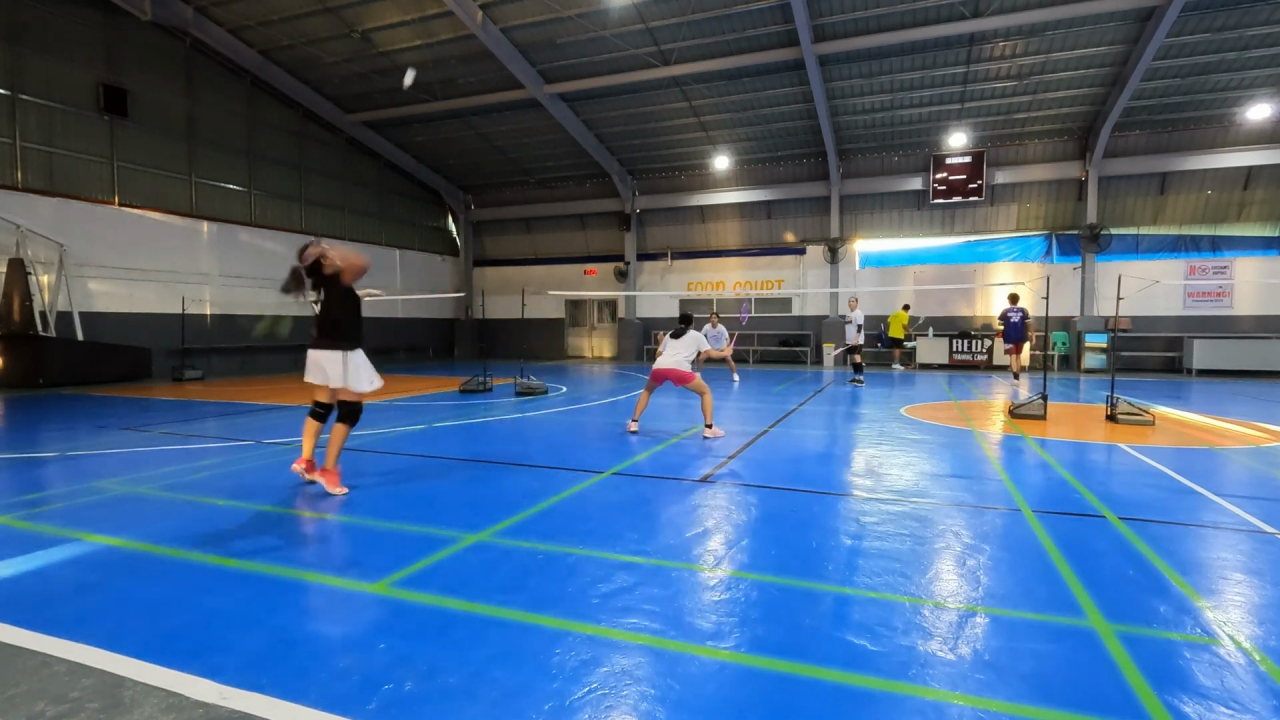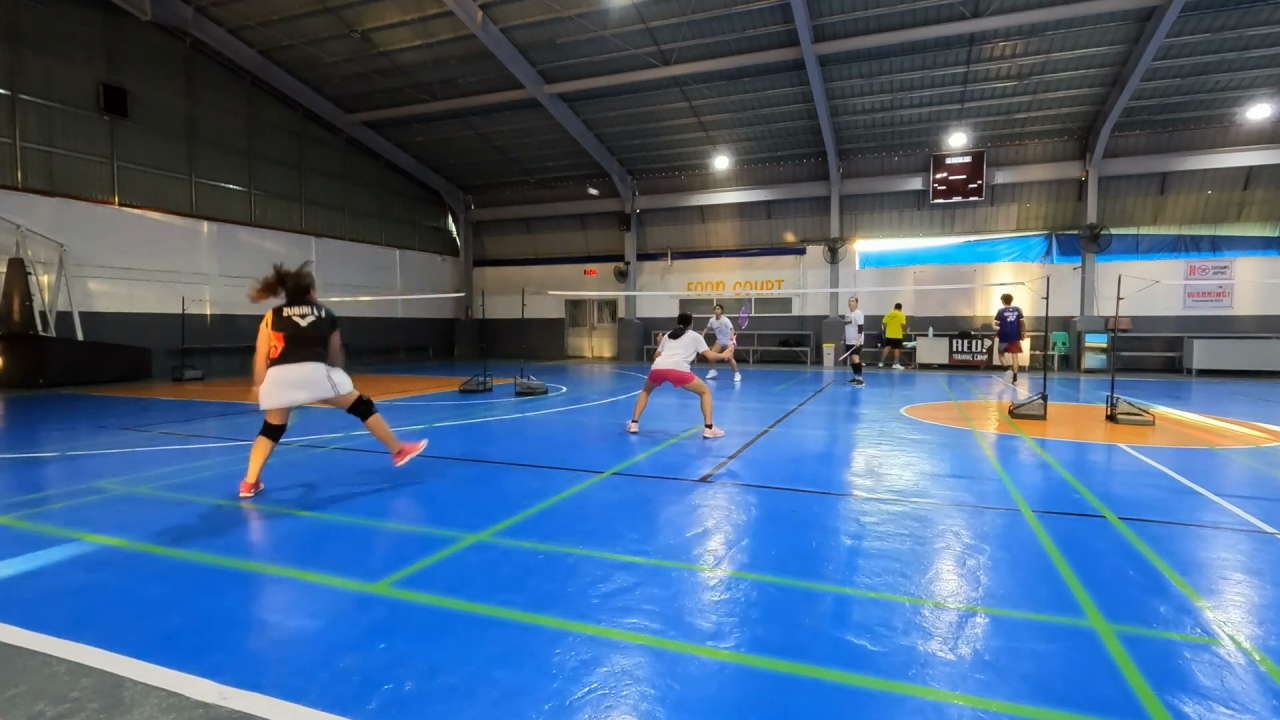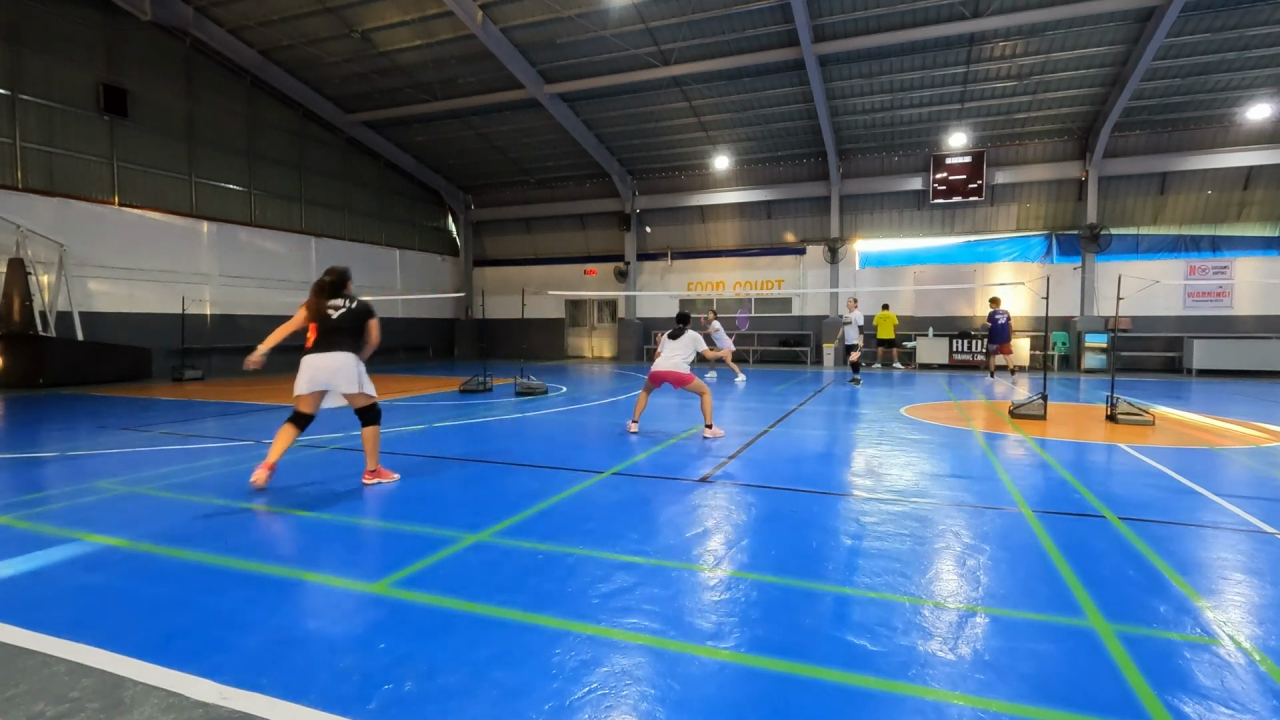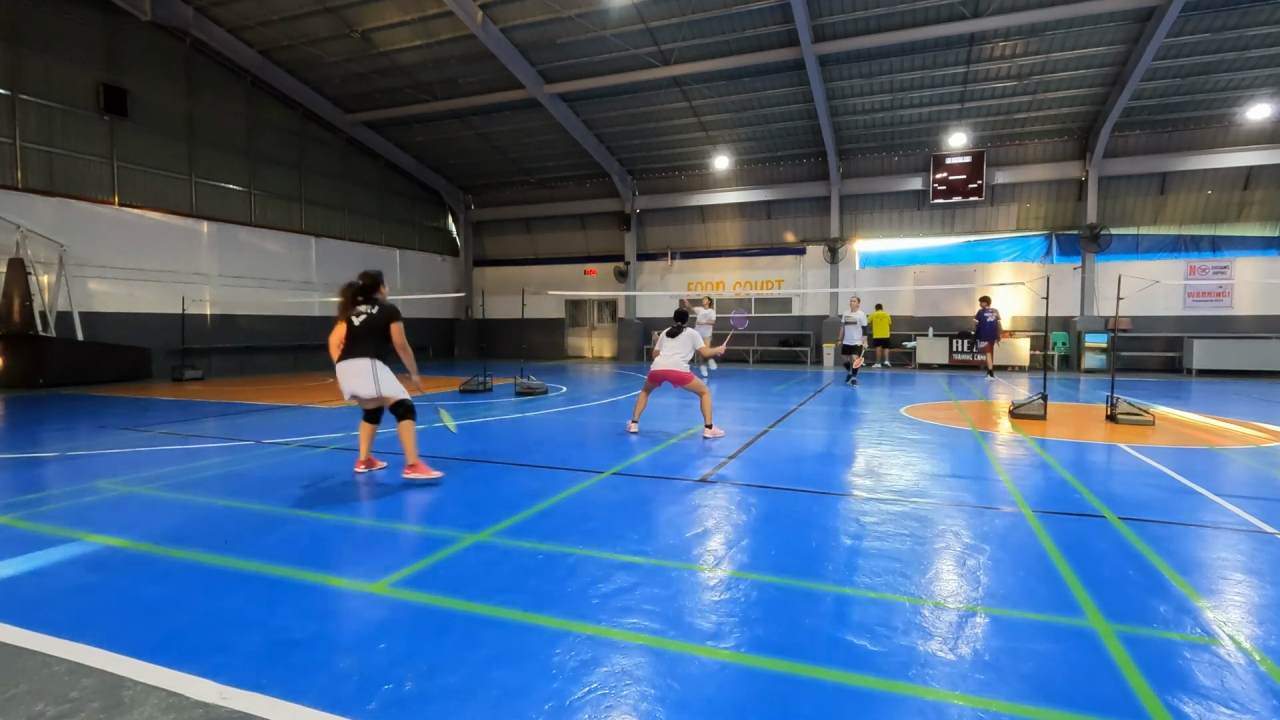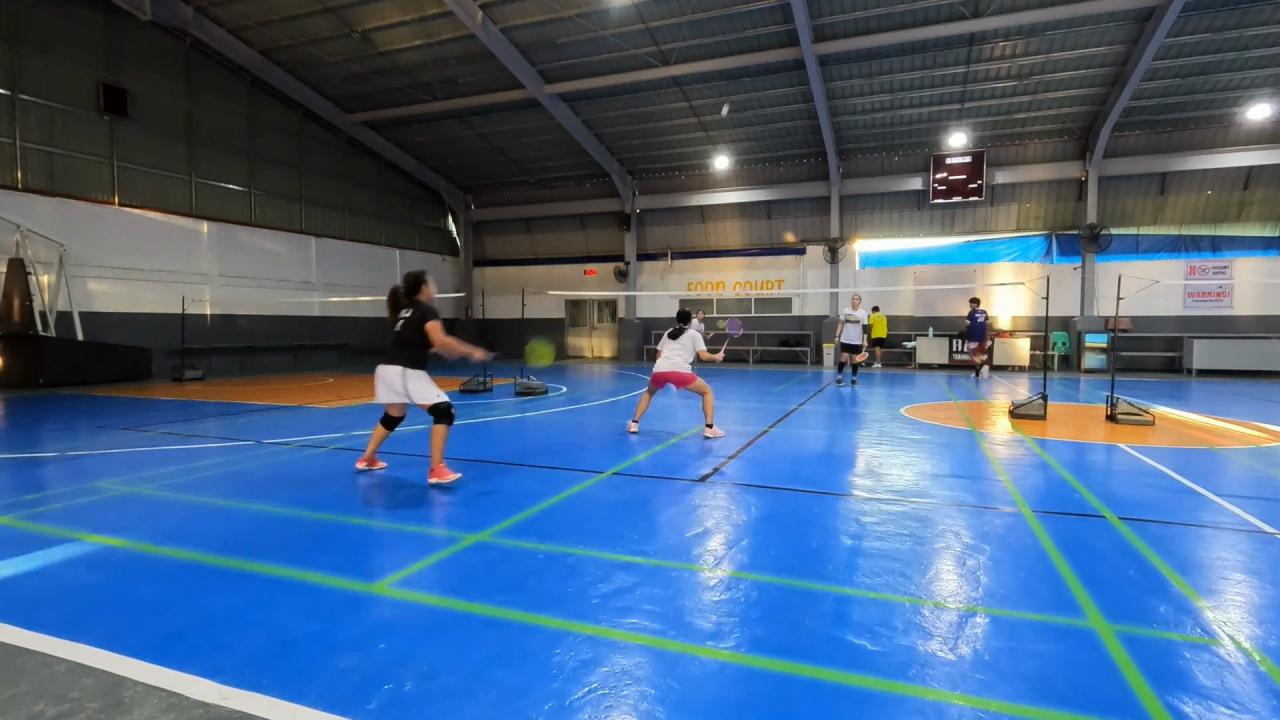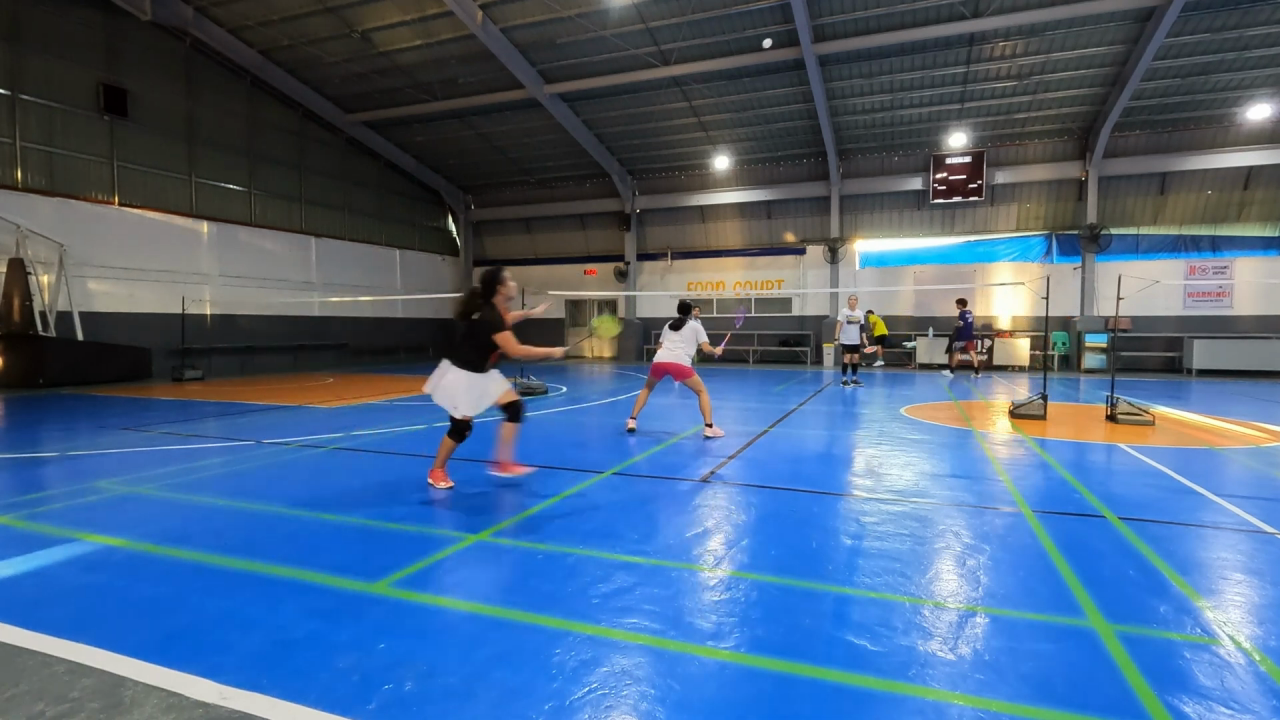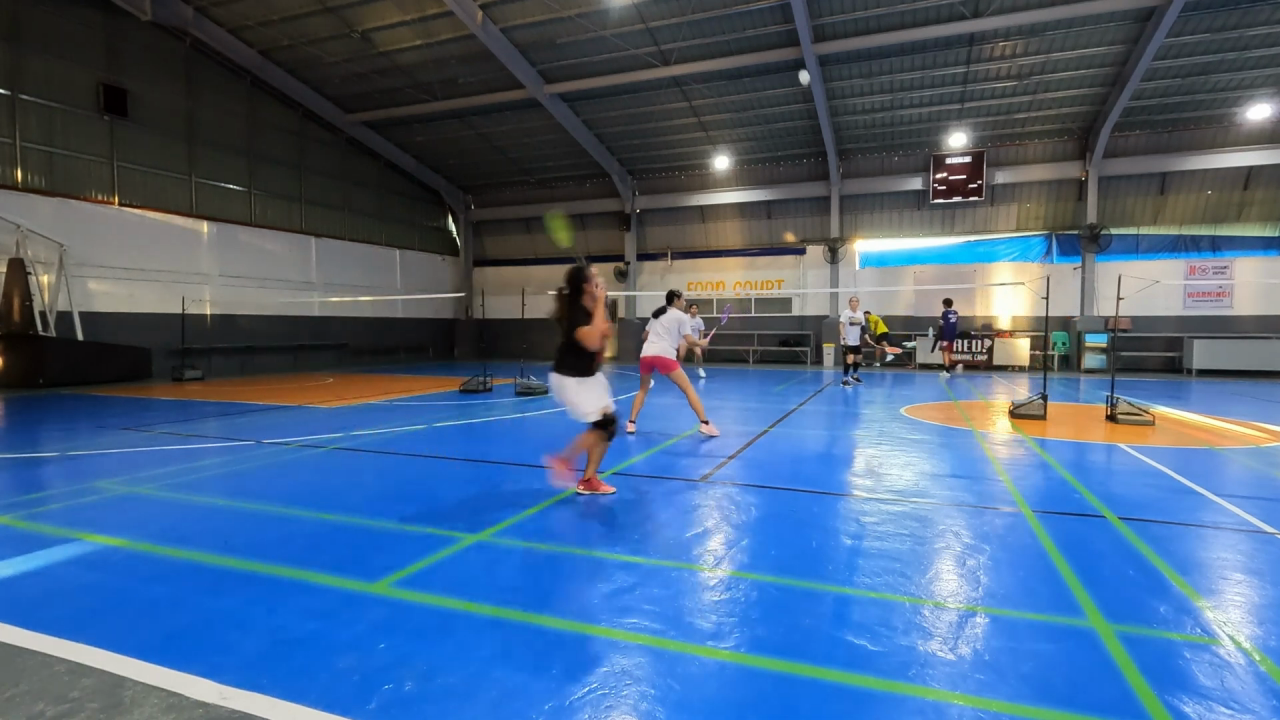
dt=0.3s
person 1, frame 1
left shoulder: (328, 285)
right shoulder: (336, 283)
right elbow: (360, 265)
right wrist: (328, 252)
left hip: (320, 353)
right hip: (341, 355)
left knee: (321, 409)
right knee: (351, 412)
left ankle: (306, 461)
right ankle: (329, 470)
person 1, frame 2
left shoulder: (272, 316)
right shoulder: (325, 314)
left elbow: (261, 355)
right elbow: (335, 351)
left wrist: (258, 385)
right wrist: (337, 367)
left hip: (279, 375)
right hip: (314, 370)
left knee: (272, 430)
right knee: (363, 407)
left ankle: (249, 482)
right ankle: (399, 450)
person 1, frame 3
left shoulder: (315, 305)
right shoulder: (362, 307)
left elbow: (286, 329)
right elbow: (373, 341)
left wrist: (261, 351)
right wrist: (359, 360)
left hip: (312, 362)
right hip: (344, 361)
left knee: (298, 419)
right knee: (370, 413)
left ankle: (267, 466)
right ankle: (373, 470)
person 1, frame 4
left shoulder: (350, 310)
right shoulder: (389, 310)
left elbow: (334, 341)
right elbow: (401, 345)
left wrist: (341, 367)
right wrist: (415, 374)
left hip: (347, 367)
right hip: (368, 365)
left knee: (372, 411)
right knee: (405, 410)
left ankle: (364, 460)
right ankle: (413, 465)
person 1, frame 5
left shoulder: (408, 310)
right shoulder: (426, 311)
right elbow: (440, 341)
left wrist: (456, 350)
right wrist: (471, 352)
left hip: (392, 373)
right hip: (406, 373)
left knee: (393, 417)
right knee: (444, 412)
left ankle: (366, 458)
right ankle: (437, 469)
person 1, frame 6
left shoulder: (497, 311)
right shoulder: (490, 316)
right elbow: (514, 351)
left wrist: (531, 312)
right wrist: (551, 352)
left hip: (481, 372)
right hip: (461, 373)
left knee: (514, 407)
right knee: (462, 427)
left ankle: (503, 462)
right ankle: (437, 471)
person 1, frame 7
left shoulder: (591, 307)
right shoulder: (576, 314)
right elbow: (593, 344)
right wrist: (601, 307)
left hip: (588, 377)
right hip: (570, 379)
left knee: (610, 422)
right knee: (605, 426)
left ankle: (588, 480)
right ankle: (564, 460)
